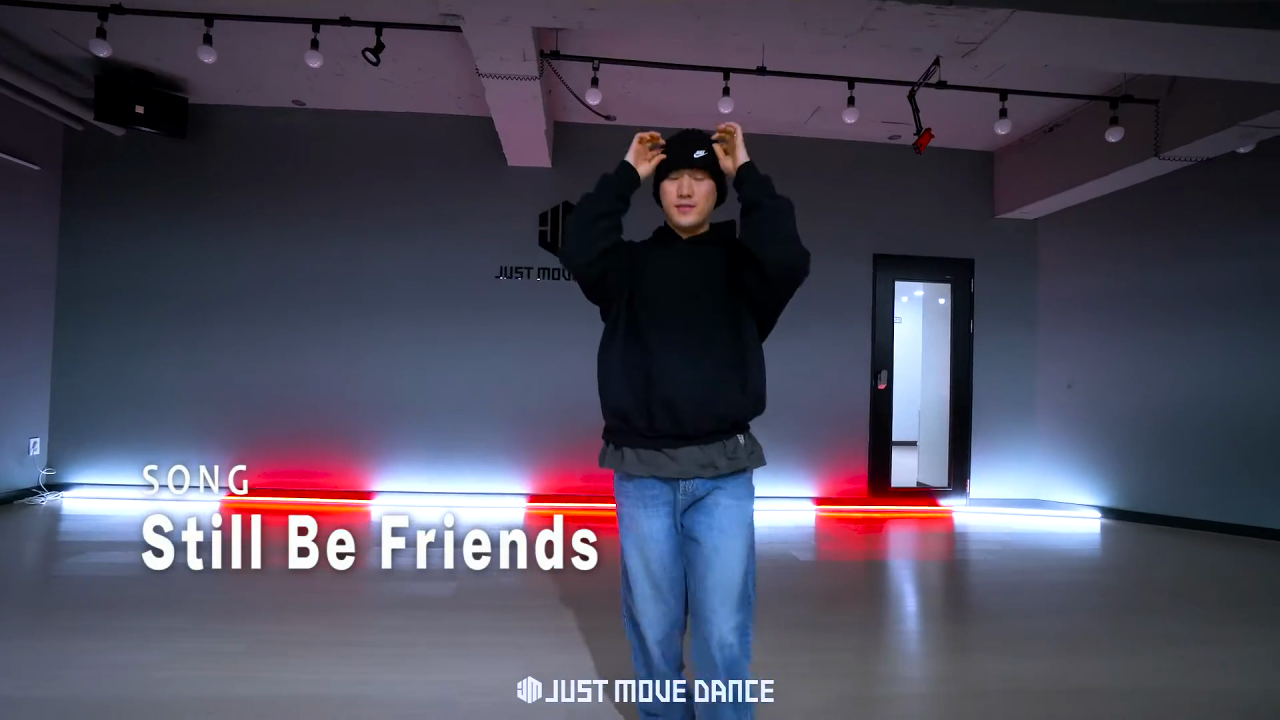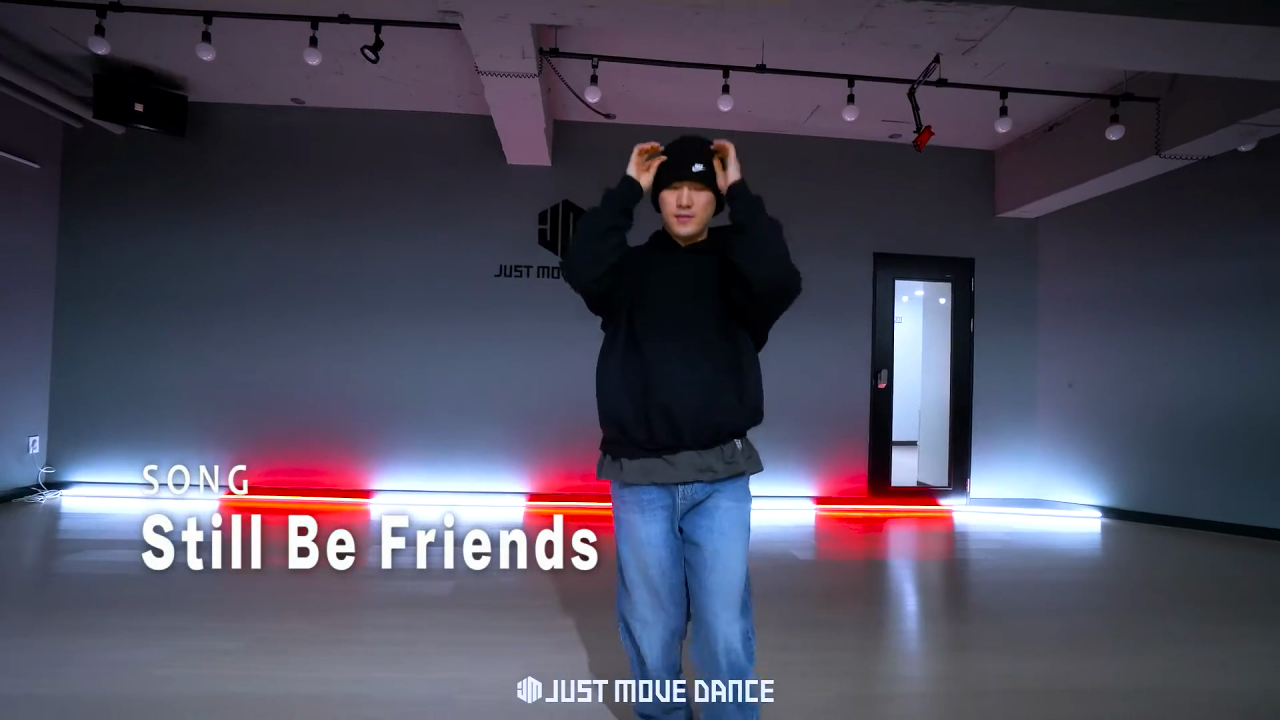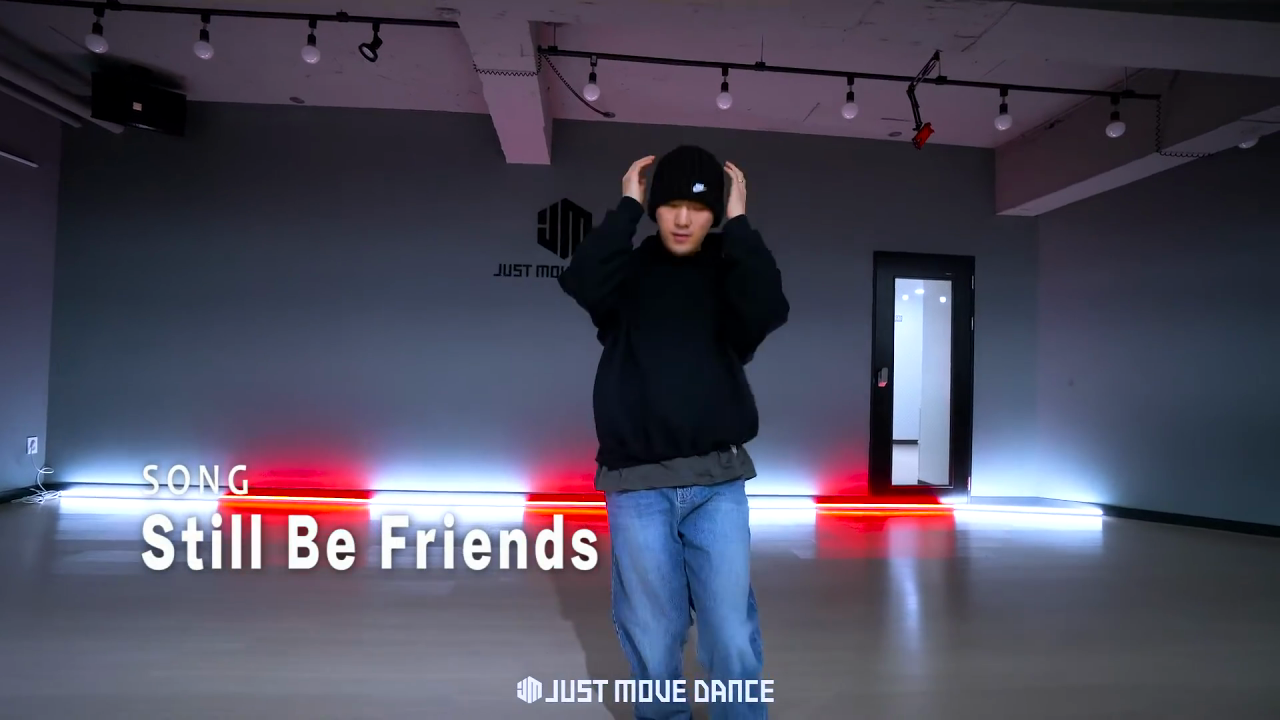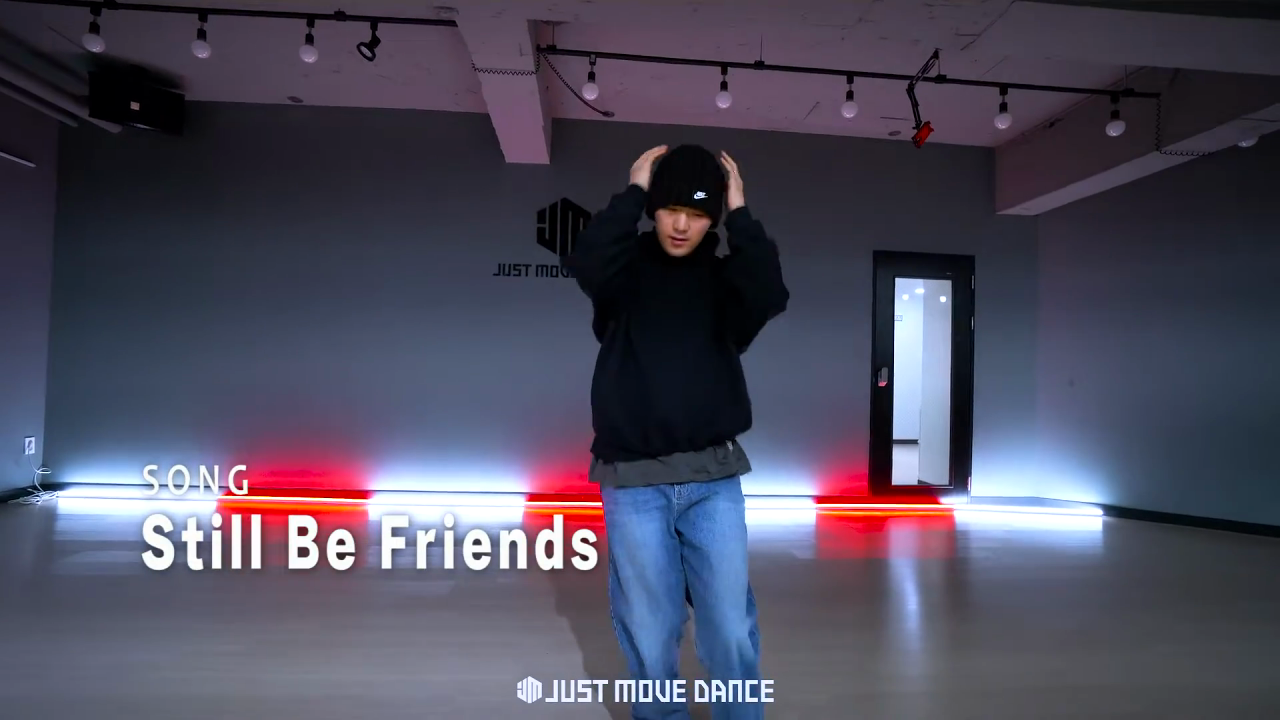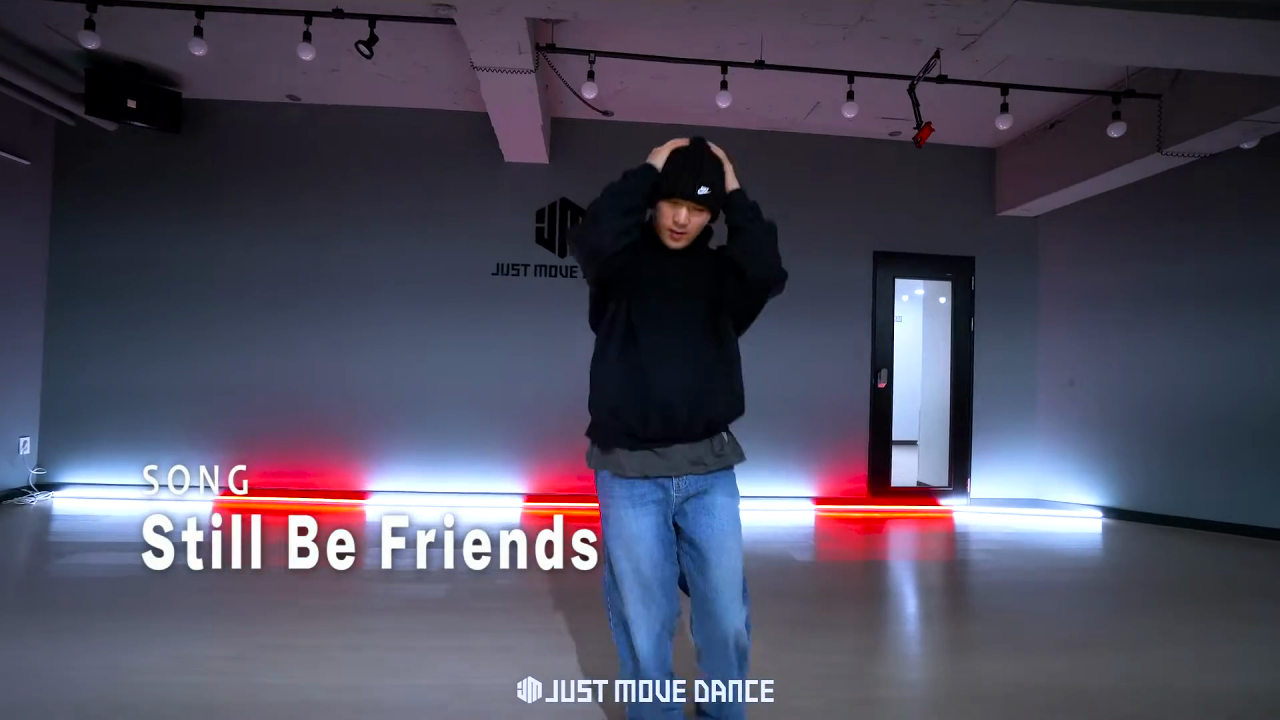
dt=0.1s
person 1, frame 1
left shoulder: (742, 263)
right shoulder: (632, 264)
left elbow: (788, 258)
right elbow: (579, 251)
left wrist: (746, 172)
right wrist: (626, 173)
left hip: (723, 471)
right hip: (643, 472)
left knee: (722, 630)
right knee: (653, 626)
person 1, frame 2
left shoulder: (735, 266)
right shoulder: (630, 268)
left elbow: (776, 283)
right elbow: (582, 268)
left wrist: (740, 190)
right wrist: (629, 187)
left hip: (720, 477)
right hip: (640, 478)
left knee: (726, 634)
right knee: (652, 631)
person 1, frame 3
left shoulder: (729, 279)
right shoulder: (626, 275)
left elbow: (766, 310)
right elbow: (583, 283)
left wrist: (737, 222)
right wrist: (628, 207)
left hip: (717, 482)
right hip: (637, 484)
left knee: (732, 639)
right knee: (652, 637)
person 1, frame 4
left shoulder: (725, 280)
right shoulder: (622, 272)
left elbow: (769, 296)
right elbow: (586, 264)
left wrist: (739, 212)
right wrist: (634, 189)
left hip: (714, 478)
right hip: (633, 481)
left knee: (730, 630)
right knee: (649, 631)
person 1, frame 5
left shoulder: (721, 270)
right shoulder: (622, 261)
left elbow: (767, 273)
right elbow: (595, 239)
left wrist: (735, 194)
right wrist: (646, 170)
left hip: (708, 469)
right hip: (630, 472)
left knee: (726, 619)
right knee: (644, 626)
